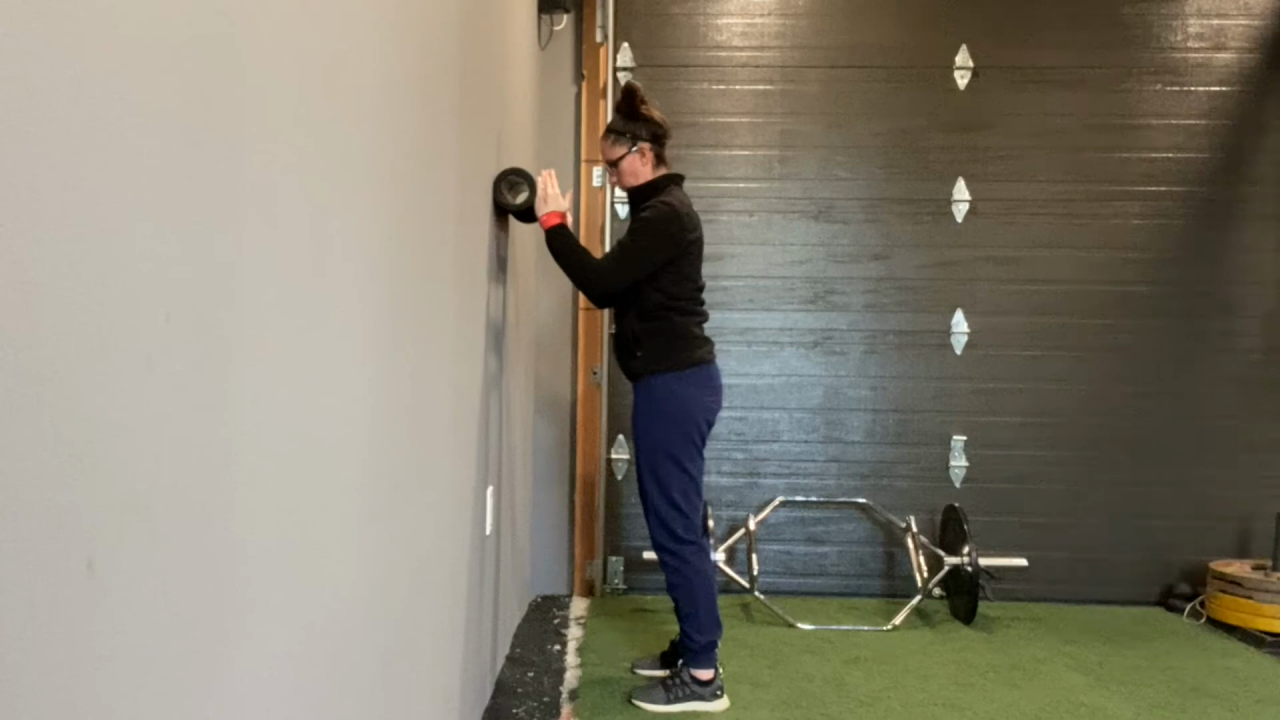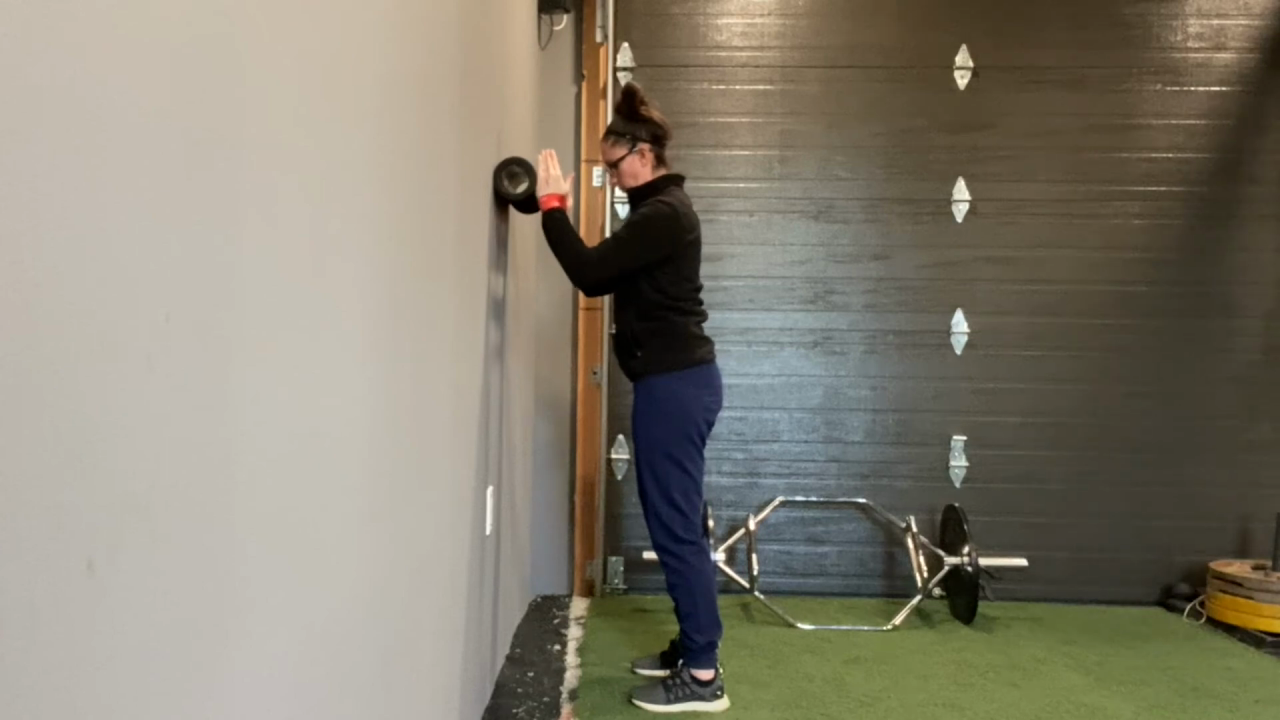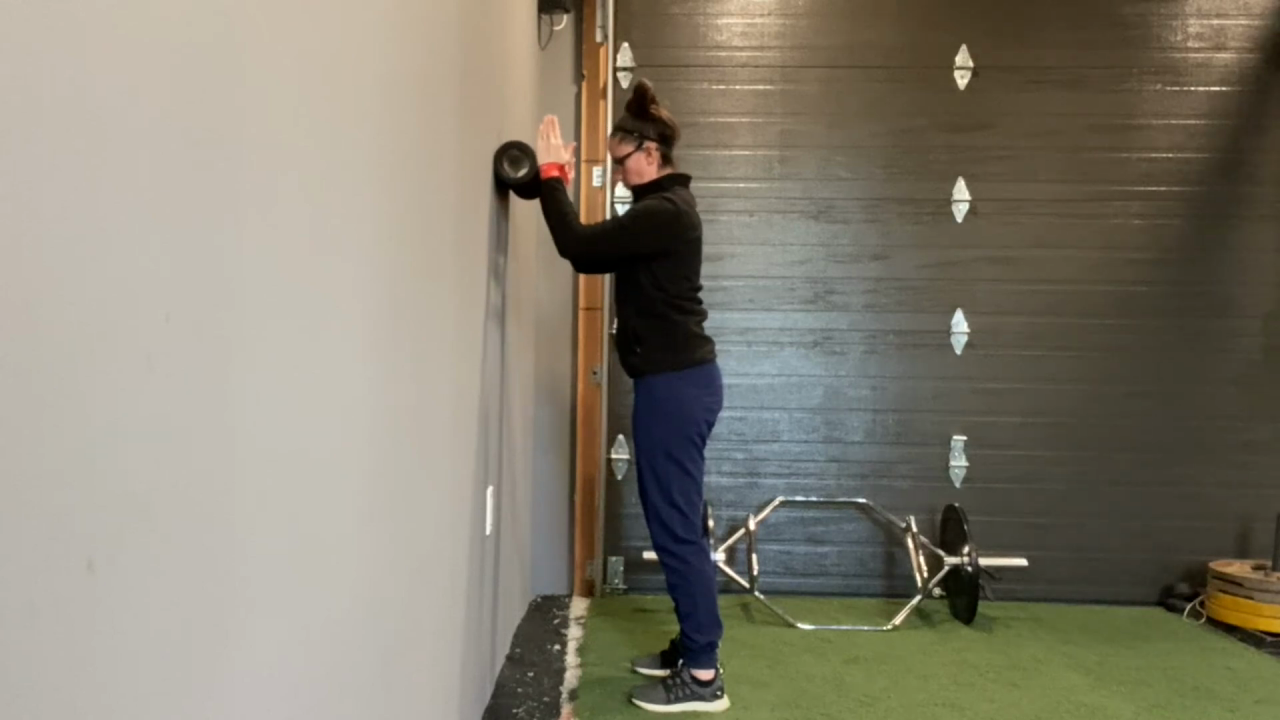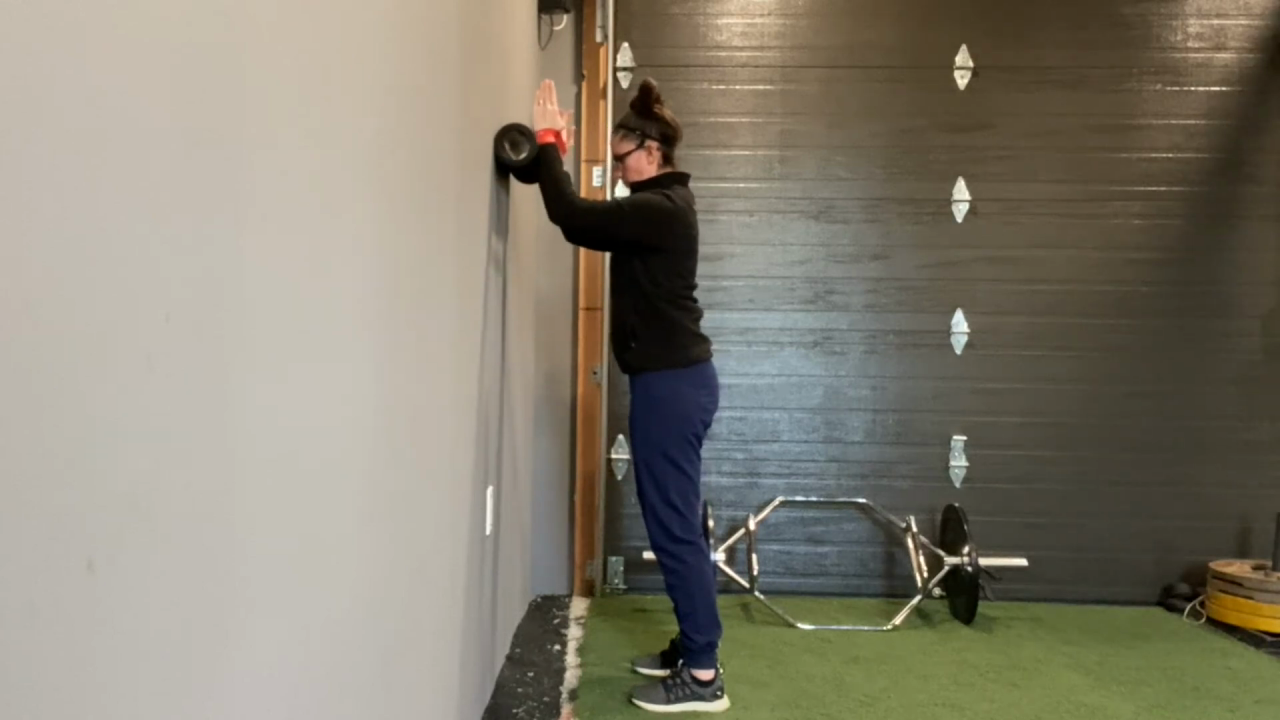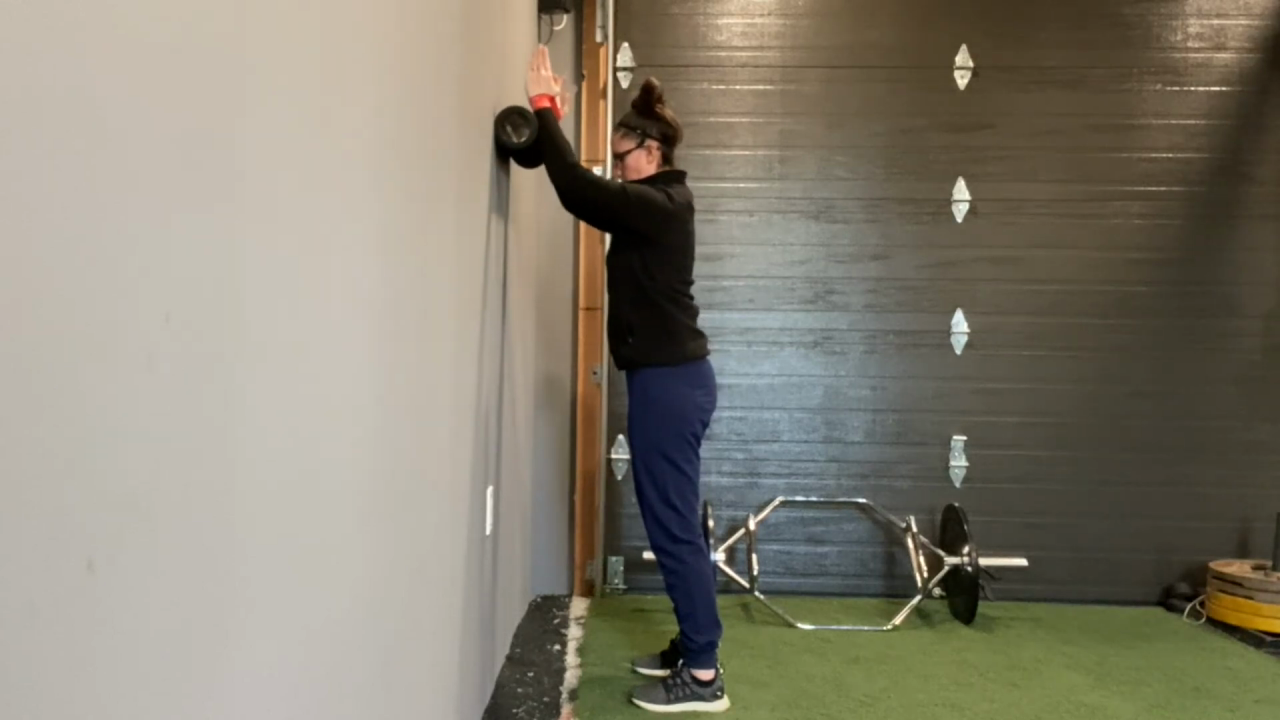
dt=0.7s
person 1, frame 1
left shoulder: (664, 215)
right shoulder: (661, 209)
left elbow: (603, 285)
right elbow: (618, 280)
left wrist: (554, 222)
right wrist: (559, 224)
left hip: (675, 384)
right hip: (676, 380)
left knee: (676, 527)
right knee: (675, 524)
right ankle: (692, 649)
person 1, frame 2
left shoulder: (663, 214)
right shoulder: (661, 209)
left elbow: (591, 274)
right elbow: (610, 273)
left wrist: (552, 206)
right wrist: (559, 209)
left hip: (674, 384)
right hip: (675, 380)
left knee: (676, 527)
right knee: (674, 524)
right ankle: (692, 648)
person 1, frame 3
left shoulder: (664, 213)
right shoulder: (664, 208)
left elbow: (579, 247)
right elbow: (597, 251)
left wrist: (551, 175)
right wrist: (559, 181)
left hip: (676, 384)
right hip: (677, 380)
left knee: (677, 527)
right knee: (675, 524)
right ankle: (692, 648)
person 1, frame 4
left shoulder: (660, 210)
right shoulder: (662, 206)
left elbow: (571, 218)
right elbow: (590, 225)
left wrist: (547, 142)
right wrist: (556, 152)
left hip: (672, 382)
right hip: (674, 377)
left knee: (675, 527)
right knee: (674, 523)
right ankle: (692, 648)
person 1, frame 5
left shoulder: (656, 206)
right shoulder: (660, 203)
left elbow: (574, 186)
right elbow: (588, 191)
left wrist: (543, 108)
right wrist: (551, 119)
left hip: (668, 382)
right hip: (672, 377)
left knee: (674, 527)
right knee: (673, 523)
right ankle: (693, 649)
